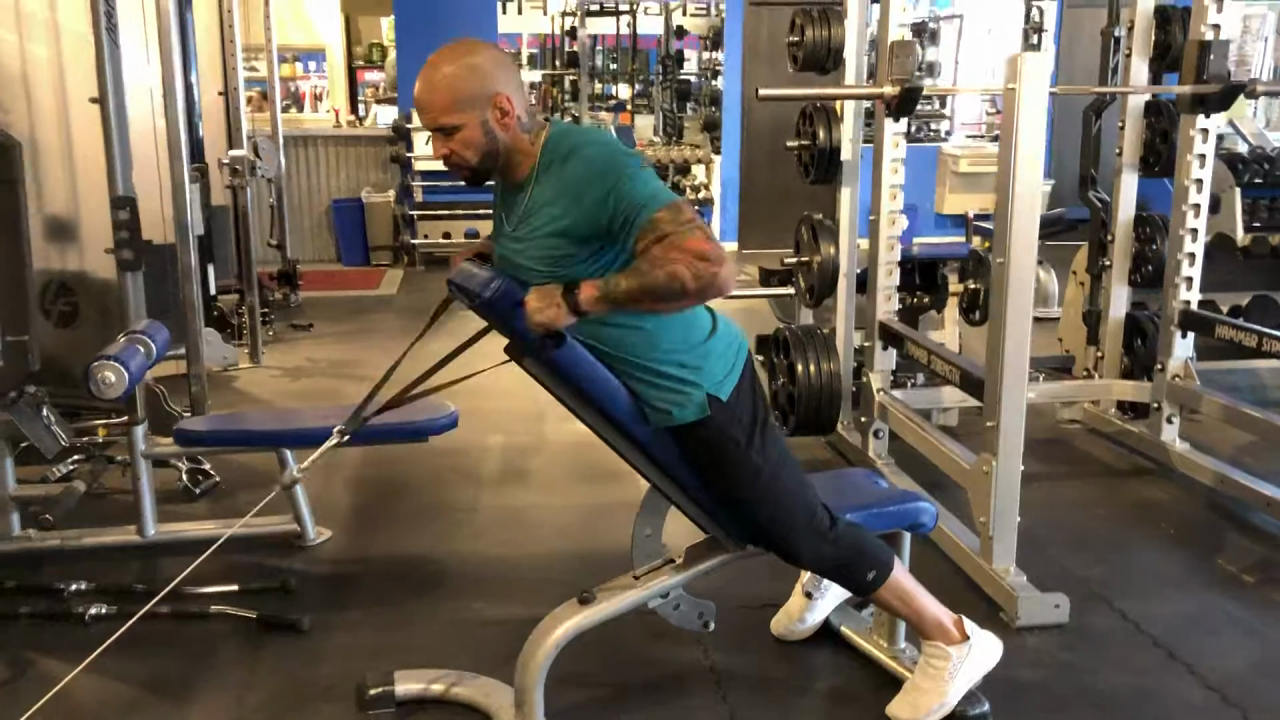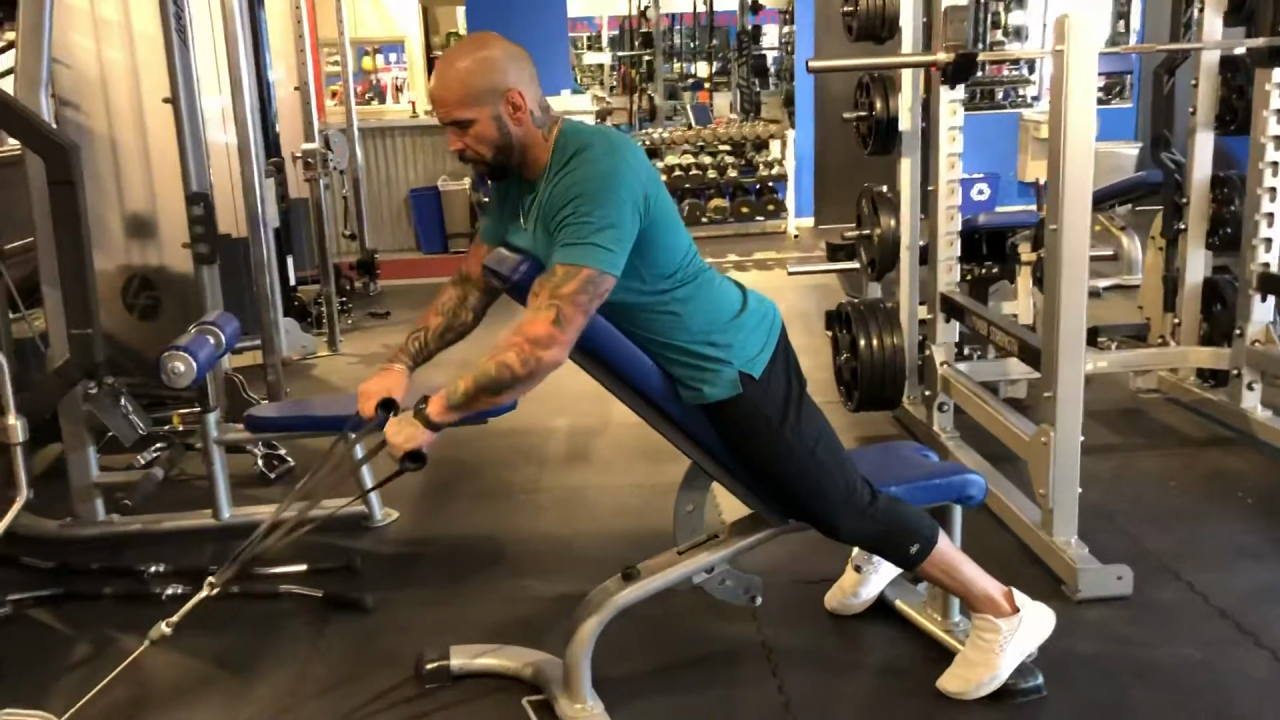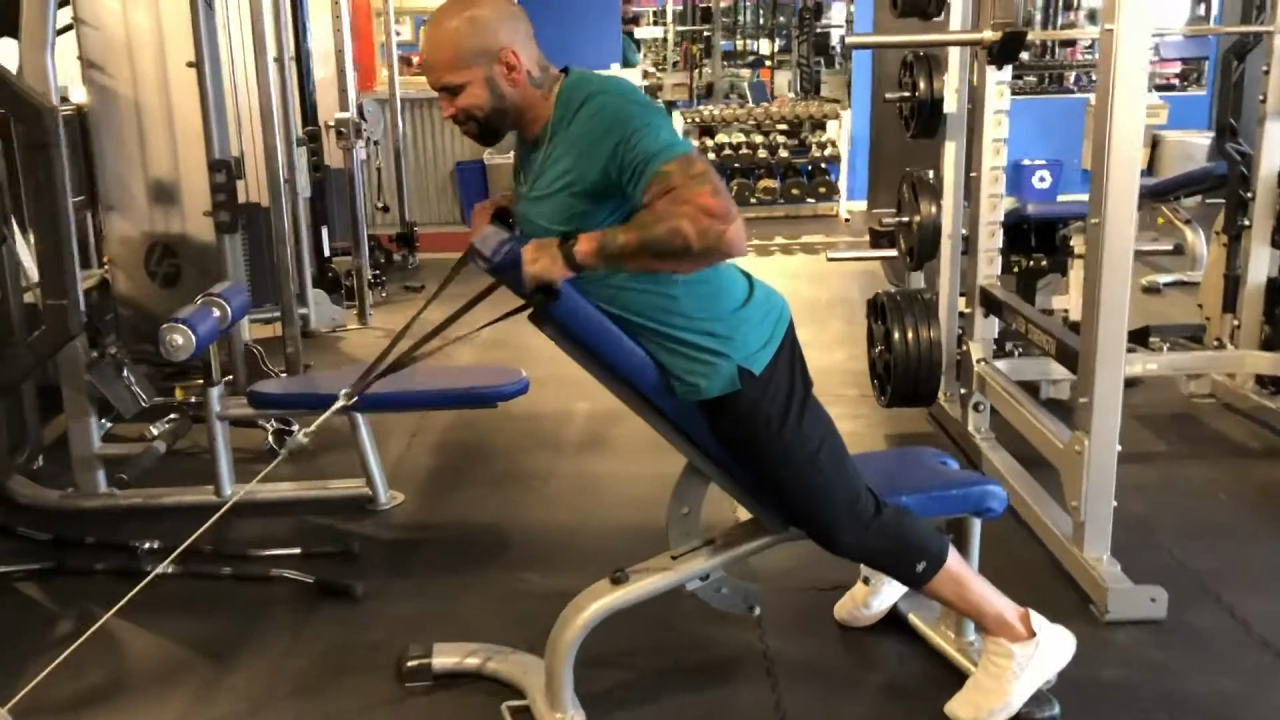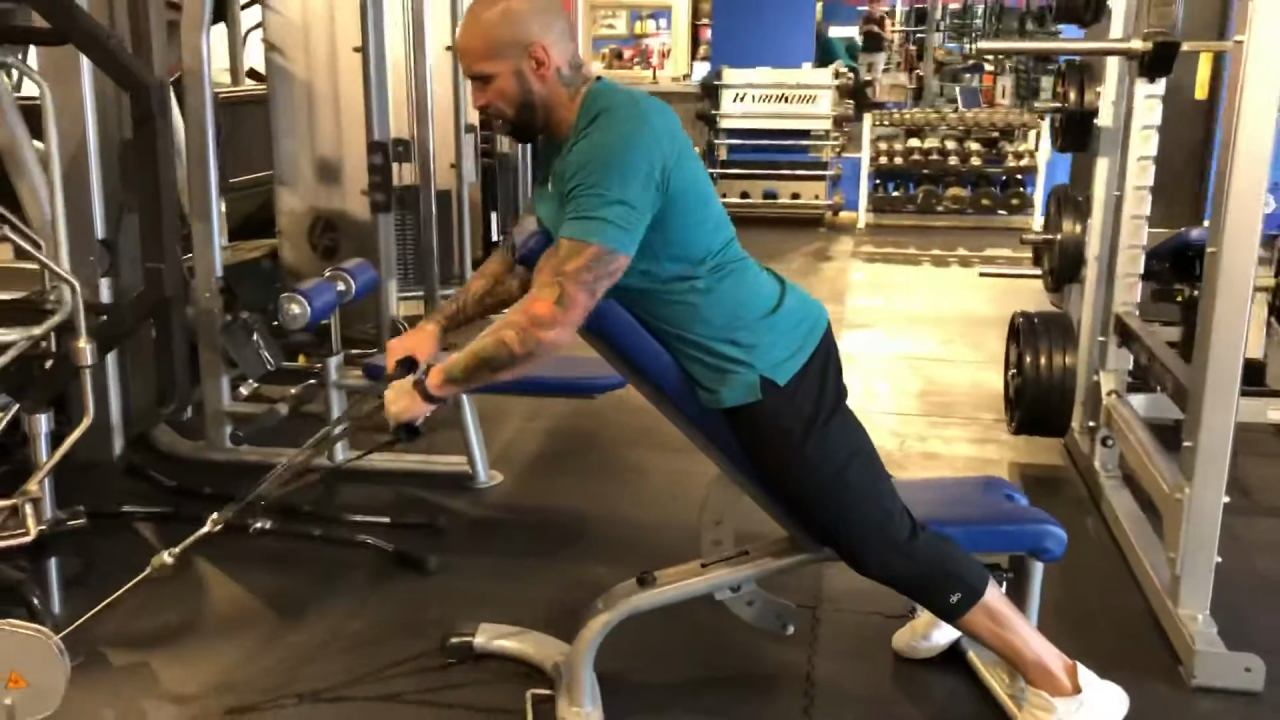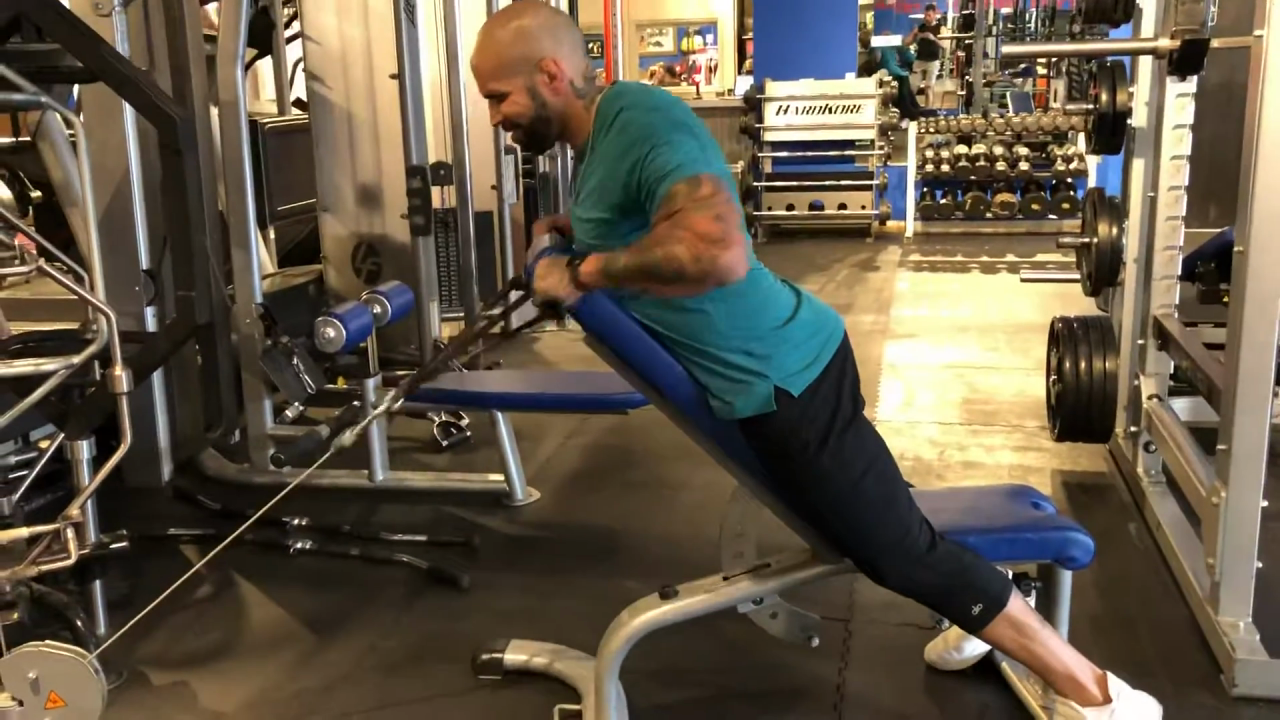
dt=1s
person 1, frame 1
left shoulder: (592, 164)
right shoulder: (512, 172)
left elbow: (709, 270)
left wrist: (576, 300)
right wrist: (485, 257)
left hip: (693, 387)
right hip: (646, 387)
left knee: (796, 526)
left ankle: (954, 639)
right ankle: (823, 579)
person 1, frame 2
left shoulder: (598, 174)
right shoulder: (514, 176)
left elbow: (545, 341)
right elbow: (472, 285)
left wrist: (433, 417)
right wrist: (401, 363)
left hip: (731, 363)
right hip: (689, 363)
left knee: (839, 501)
right knee: (805, 488)
left ankle: (1006, 613)
right ankle: (875, 555)
person 1, frame 3
left shoulder: (608, 112)
right shoulder: (535, 133)
left elbow: (719, 229)
left wrist: (574, 252)
right wrist: (507, 213)
left hip: (729, 355)
right hip: (694, 353)
left knee: (841, 513)
left ankle: (1023, 635)
right ankle: (887, 569)
person 1, frame 4
left shoulder: (615, 142)
right shoulder: (567, 135)
left elbow: (551, 320)
right elbow: (525, 260)
left wrist: (432, 389)
right wrist: (436, 327)
left hip: (764, 367)
right hip: (760, 351)
left knee: (877, 538)
right knee: (858, 513)
right ankle: (953, 600)
person 1, frame 5
left shoulder: (638, 121)
right shoulder: (599, 137)
left elbow: (720, 255)
left wrist: (583, 274)
right wrist: (569, 235)
left hip: (780, 379)
right hip: (780, 363)
left knee: (902, 553)
right knee: (885, 526)
right ankle: (990, 615)
